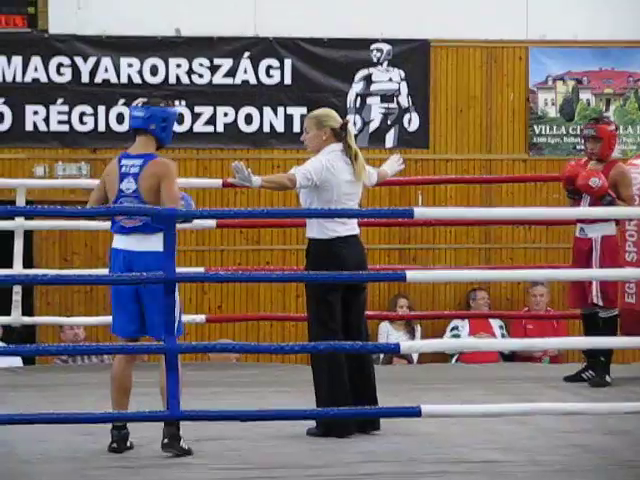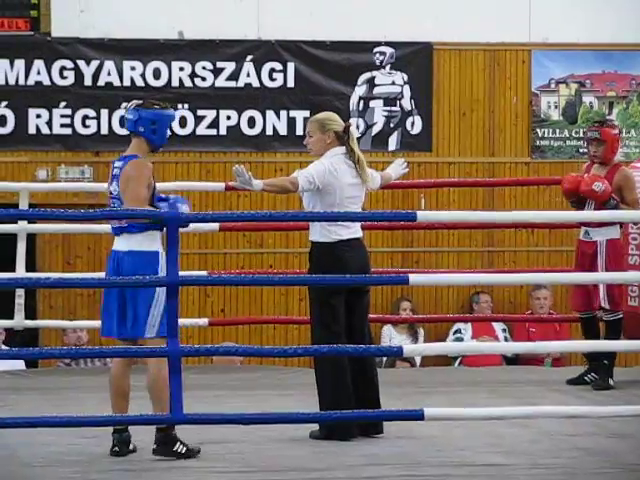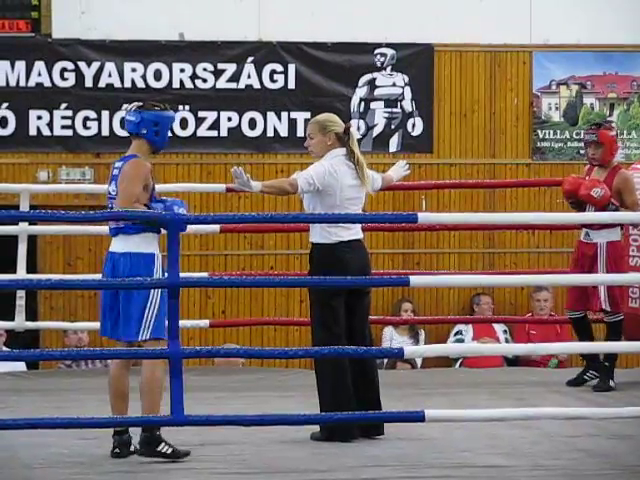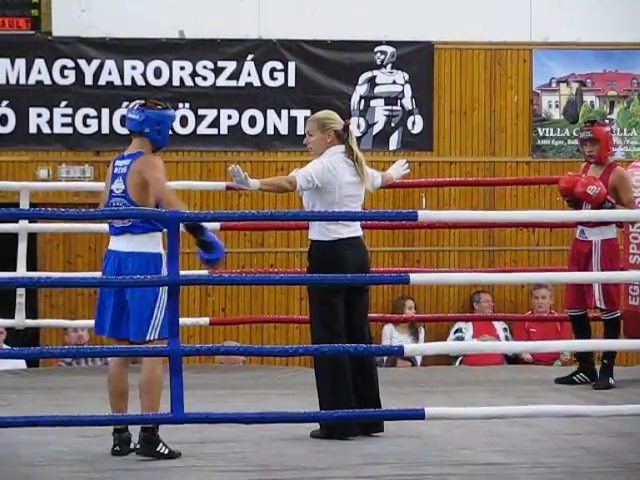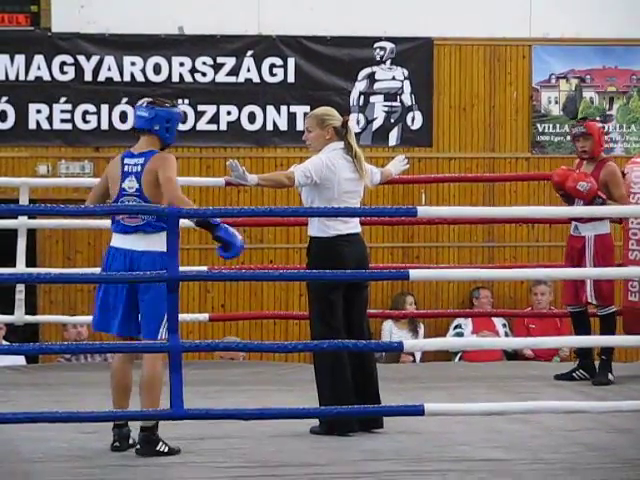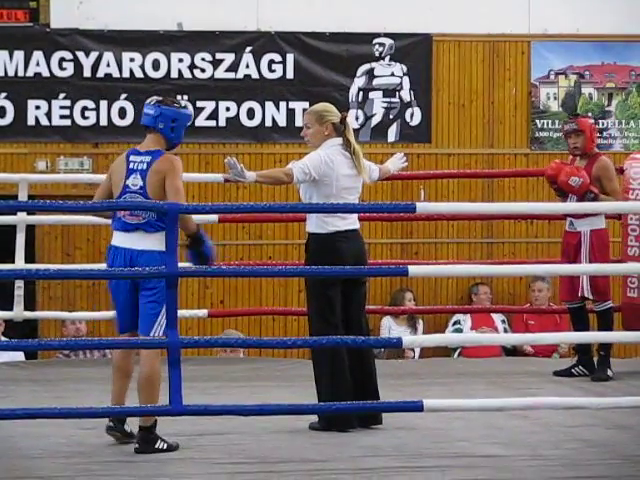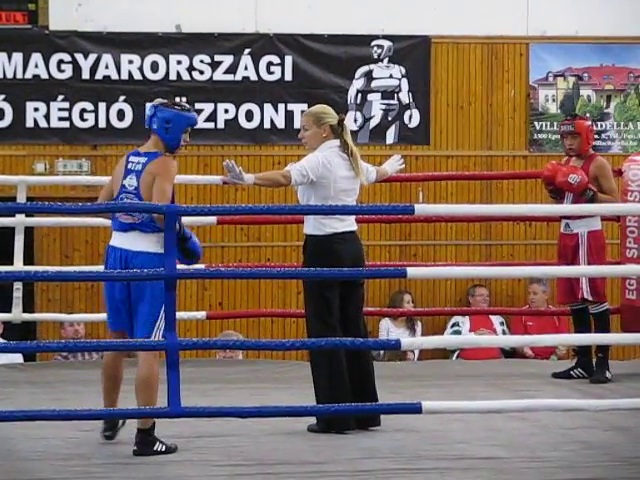
dt=0.2s
person 1, frame 1
left shoulder: (114, 166)
right shoulder: (163, 166)
left elbow: (92, 209)
right elbow: (176, 212)
right wrist: (179, 207)
left hip: (122, 256)
right hip: (155, 258)
left knee: (126, 347)
left ankle: (119, 432)
right ankle: (171, 431)
person 1, frame 2
left shoulder: (119, 165)
right shoulder: (140, 165)
right elbow: (137, 211)
right wrist: (171, 213)
left hip: (119, 256)
right hip: (145, 258)
left knee: (124, 349)
right knee: (157, 347)
left ankle: (120, 435)
right ankle: (164, 435)
person 1, frame 3
left shoulder: (121, 164)
right shoulder: (140, 165)
right elbow: (125, 209)
left wrist: (157, 209)
right wrist: (164, 215)
left hip: (117, 257)
right hip: (141, 259)
left knee: (122, 351)
right knee: (153, 348)
left ankle: (120, 437)
right ankle: (150, 436)
person 1, frame 4
left shoulder: (116, 164)
right shoulder: (150, 163)
left elbow: (103, 211)
right elbow: (168, 201)
right wrist: (201, 231)
left hip: (115, 256)
right hip: (144, 259)
left knee: (121, 349)
right knee: (153, 349)
left ankle: (120, 435)
right ankle: (148, 436)
person 1, frame 5
left shoulder: (116, 163)
right shoulder: (163, 160)
left elbow: (91, 205)
right elbow: (177, 200)
right wrist: (217, 228)
left hip: (119, 254)
right hip: (153, 258)
left knee: (124, 346)
right knee: (155, 348)
left ankle: (120, 430)
right ankle: (148, 435)
person 1, frame 6
left shoulder: (122, 161)
right shoulder: (169, 162)
left elbow: (98, 205)
right elbow: (179, 211)
right wrist: (198, 240)
left hip: (121, 253)
right hip: (155, 257)
left knee: (127, 338)
right knee: (152, 345)
left ankle: (118, 419)
right ankle: (146, 433)
person 1, frame 7
left shoulder: (125, 162)
right shoulder: (165, 164)
left elbow: (102, 207)
right elbow: (160, 212)
right wrist: (185, 239)
left hip: (118, 253)
right hip: (150, 259)
left knee: (120, 340)
right knee: (150, 348)
left ankle: (110, 420)
right ankle: (145, 436)
person 2, frame 1
left shoulder: (322, 163)
right shoulder: (355, 164)
left elbow: (290, 180)
right elbow: (377, 175)
left wrist: (255, 181)
right wrist: (391, 167)
left hip: (326, 253)
right hip: (353, 251)
left knee: (326, 335)
right knee: (355, 331)
left ankle: (335, 421)
right ankle: (364, 415)
person 2, frame 2
left shoulder: (325, 167)
right shoulder: (357, 167)
left elbow: (292, 184)
right elbow: (381, 178)
left wrist: (256, 185)
right wrist: (395, 171)
left hip: (329, 256)
right hip: (356, 254)
left knee: (329, 338)
right knee: (359, 335)
left ankle: (338, 423)
right ankle: (368, 419)
person 2, frame 3
left shoulder: (325, 169)
right shoulder: (357, 168)
left elbow: (291, 185)
right elbow: (382, 181)
left wrist: (255, 186)
right wrist: (395, 173)
left hip: (329, 258)
right hip: (357, 255)
left knee: (330, 340)
right knee: (359, 336)
left ankle: (339, 425)
right ankle: (368, 420)
person 2, frame 4
left shoulder: (323, 166)
right shoulder: (357, 166)
left elbow: (290, 183)
right elbow: (382, 179)
left wrist: (253, 184)
right wrist: (396, 172)
left hip: (329, 255)
right hip: (356, 253)
left knee: (329, 337)
right knee: (358, 334)
left ankle: (338, 423)
right ankle: (367, 417)
person 2, frame 5
left shoulder: (323, 162)
right shoulder: (356, 162)
left elbow: (288, 178)
right elbow: (381, 175)
left wrist: (251, 179)
right wrist: (395, 167)
left hip: (328, 251)
right hip: (355, 249)
left knee: (328, 333)
right knee: (358, 330)
left ankle: (338, 418)
right ankle: (367, 413)
person 2, frame 6
left shoulder: (321, 158)
right shoulder: (354, 158)
left elbow: (287, 175)
right elbow: (379, 172)
left wrist: (249, 176)
right wrist: (393, 165)
left hip: (326, 247)
right hip: (353, 245)
left knee: (327, 329)
right knee: (356, 325)
left ankle: (337, 415)
right ankle: (366, 409)
person 2, frame 7
left shoulder: (319, 160)
right shoulder: (351, 160)
left elbow: (285, 177)
right elbow: (376, 174)
left wrist: (247, 179)
right wrist: (391, 167)
left hip: (323, 249)
right hip: (351, 247)
left knee: (325, 330)
right knee: (353, 327)
left ankle: (335, 417)
right ankle: (364, 412)
person 3, frame 1
left shoulder: (618, 170)
right shoulder: (583, 165)
left wrist: (606, 196)
right wrist: (571, 190)
left hip: (603, 238)
right hip: (581, 237)
left knee: (605, 301)
right knee: (585, 303)
left ankle: (604, 366)
right ankle: (592, 363)
person 3, frame 2
right shoulder: (586, 169)
left wrist: (609, 200)
right wrist: (573, 199)
left hip: (608, 242)
right hip: (585, 241)
left knee: (610, 305)
right knee: (584, 306)
left ankle: (607, 369)
right ankle: (594, 366)
person 3, frame 3
right shoulder: (587, 172)
left wrist: (609, 205)
right wrist: (574, 201)
left hip: (608, 244)
right hip: (585, 243)
left knee: (611, 307)
right knee: (574, 307)
left ankle: (608, 371)
right ankle: (592, 363)
person 3, frame 4
left shoulder: (617, 174)
right shoulder: (585, 169)
left wrist: (605, 202)
right wrist: (571, 199)
left hip: (604, 242)
right hip: (581, 240)
left knee: (608, 305)
right knee: (575, 306)
left ankle: (607, 369)
right ankle: (586, 367)
person 3, frame 5
left shoulder: (609, 169)
right shoulder: (578, 165)
left elbow: (624, 208)
left wrist: (596, 198)
right wrist: (565, 193)
left hip: (597, 237)
right hip: (576, 236)
left knee: (602, 300)
right knee: (574, 302)
left ankle: (606, 364)
right ankle: (585, 363)
person 3, frame 6
left shoulder: (601, 163)
right shoulder: (571, 161)
left elbow: (618, 203)
left wrist: (588, 192)
right wrist: (559, 188)
left hip: (592, 232)
right hip: (571, 231)
left knee: (599, 295)
right knee: (572, 297)
left ankle: (604, 360)
right ankle: (584, 360)
person 3, frame 7
left shoulder: (598, 164)
right shoulder: (565, 163)
left elbow: (615, 202)
left wrist: (587, 191)
right wrist: (553, 190)
left hip: (588, 234)
right hip: (567, 233)
left knee: (595, 296)
right knee: (573, 299)
left ankle: (602, 362)
right ankle: (583, 362)
